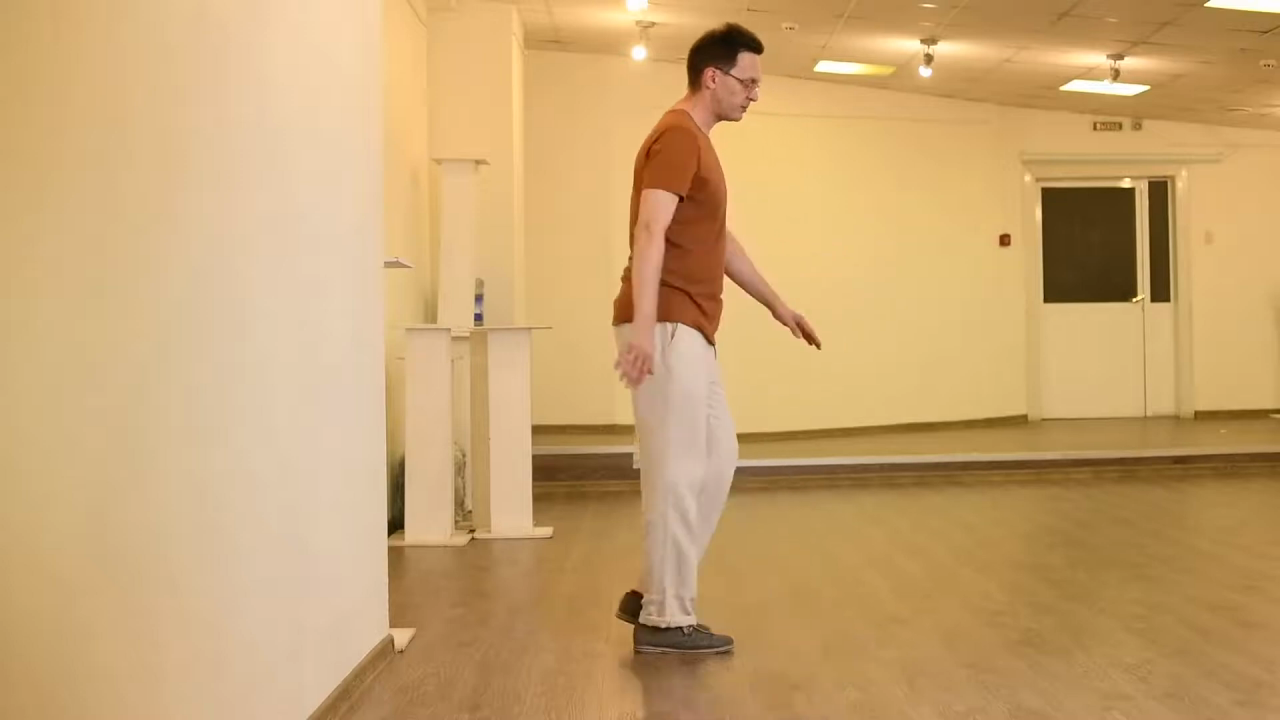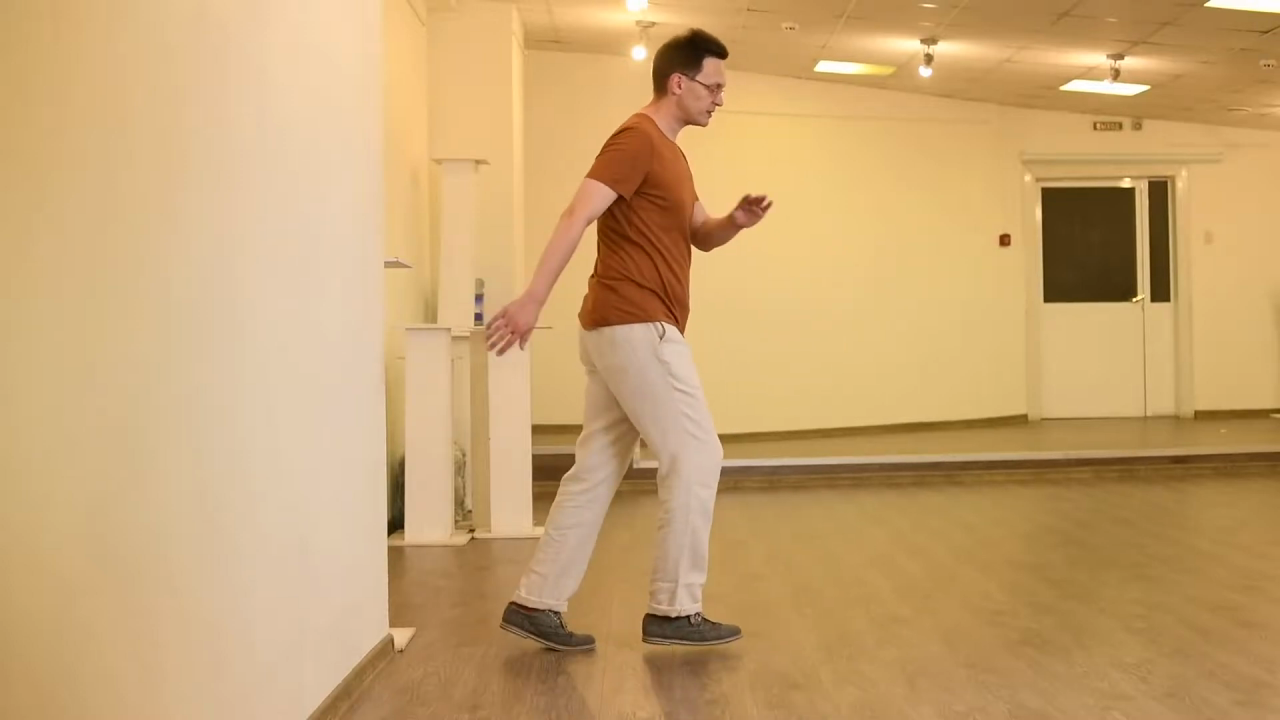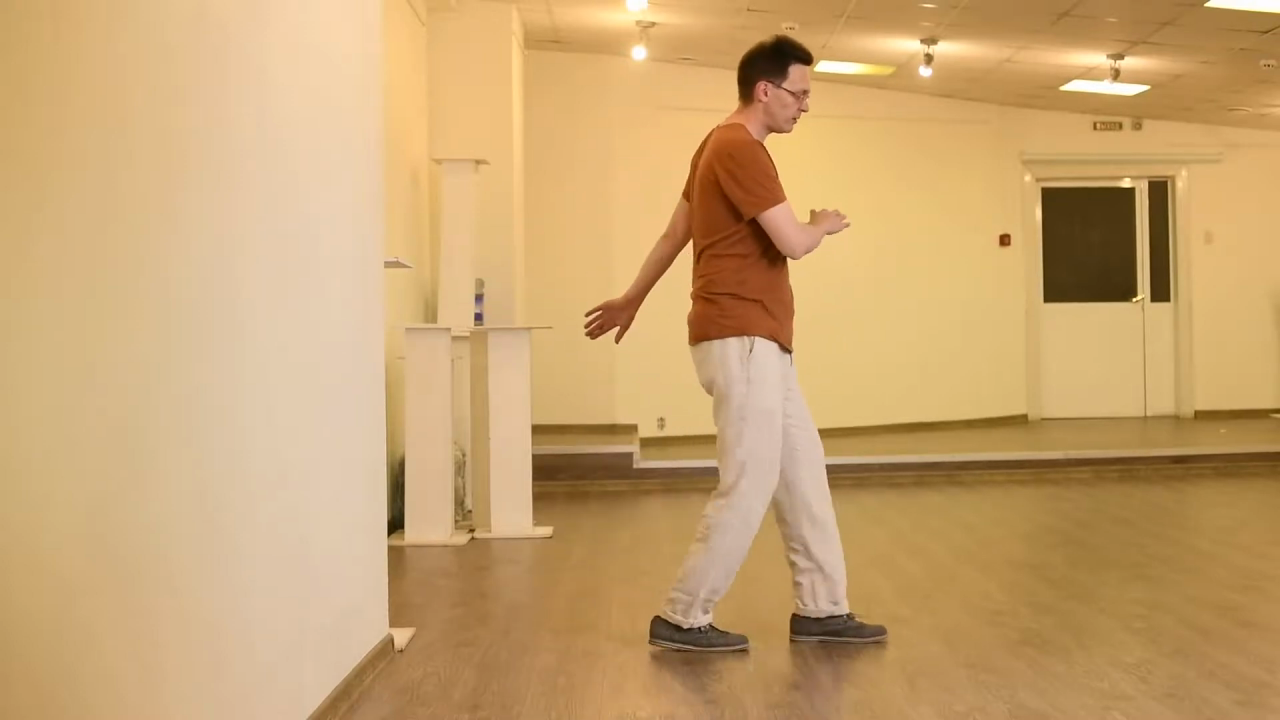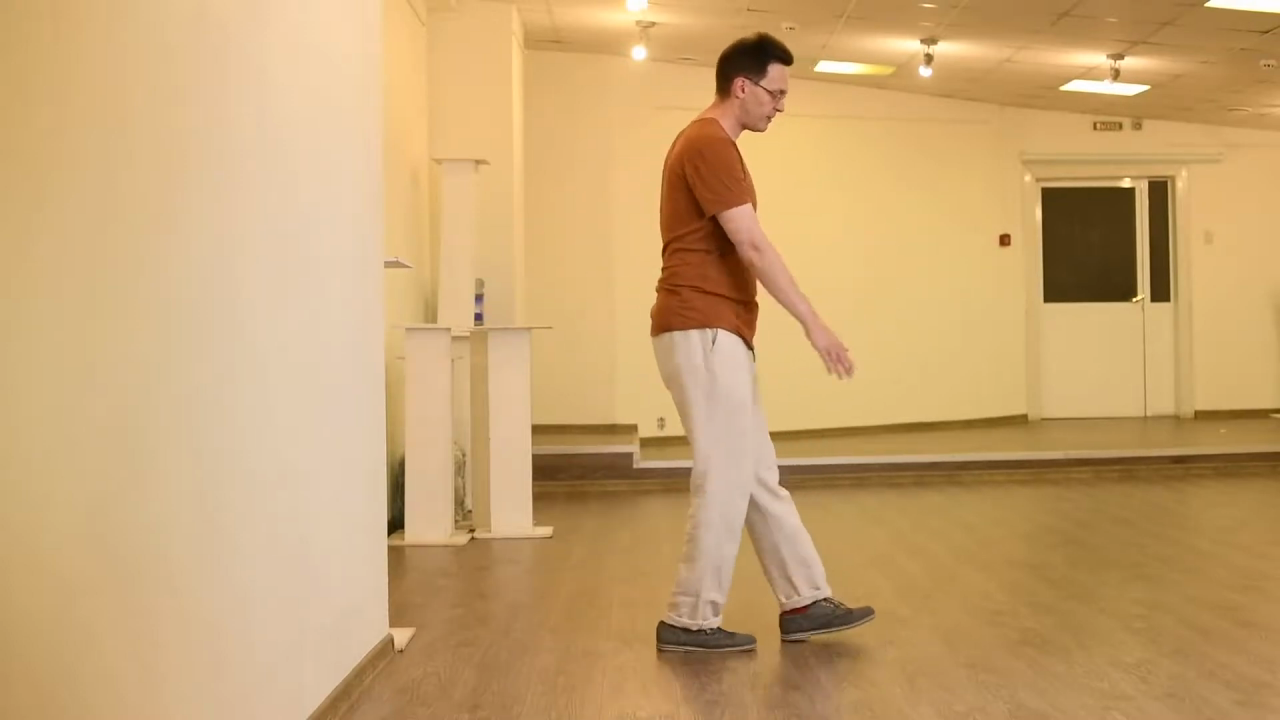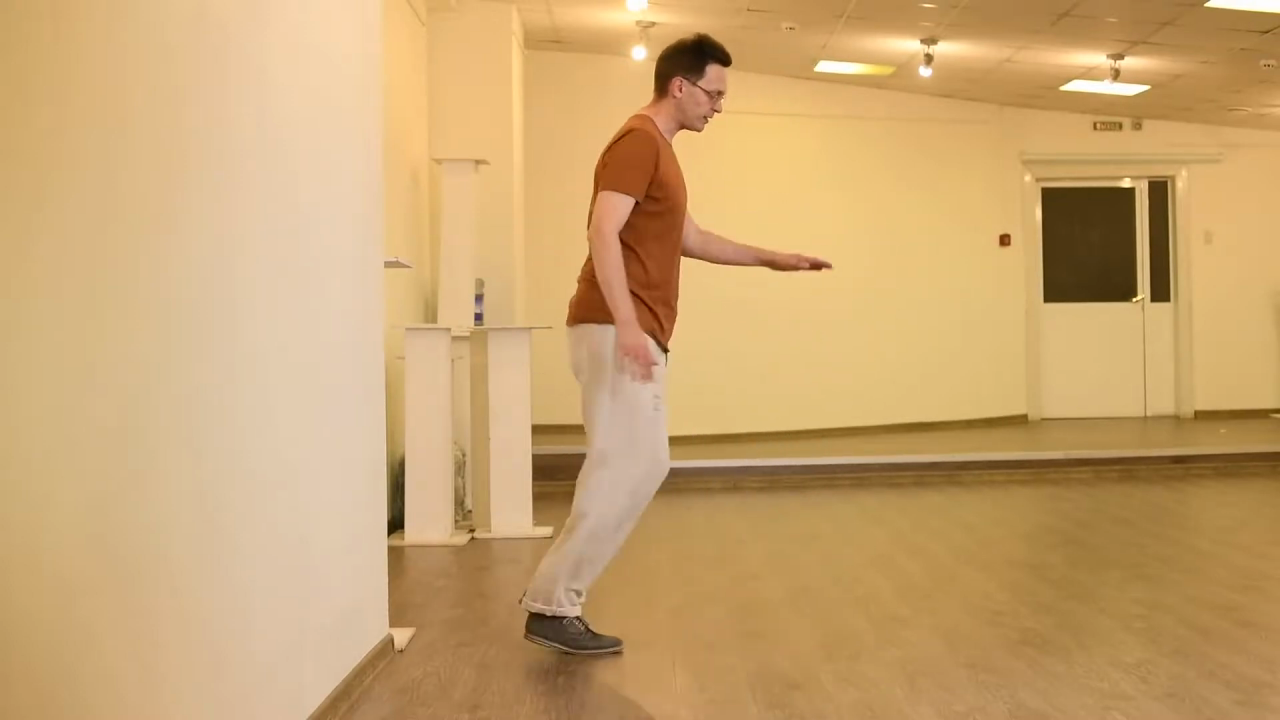
dt=0.7s
person 1, frame 1
left shoulder: (693, 140)
right shoulder: (676, 137)
left elbow: (718, 241)
right elbow: (651, 230)
left wrist: (778, 305)
right wrist: (640, 323)
left hip: (685, 329)
right hip: (666, 329)
left knee: (713, 460)
right knee: (679, 472)
left ankle: (659, 591)
right ankle: (665, 618)
person 1, frame 2
left shoulder: (669, 151)
right shoulder: (635, 139)
left elbow: (700, 236)
right elbow: (577, 217)
left wrist: (738, 220)
right wrist: (533, 298)
left hip: (626, 330)
right hip: (636, 327)
left knee: (597, 469)
right knee: (695, 458)
left ankle: (536, 603)
right ankle: (673, 607)
person 1, frame 3
left shoulder: (722, 147)
right shoulder: (740, 150)
left elbow: (674, 232)
right elbow: (792, 243)
left wrist: (633, 299)
right wrist: (824, 224)
left hip: (754, 340)
right hip: (740, 339)
left knee: (803, 469)
right knee: (750, 480)
left ankle: (822, 609)
right ankle: (683, 616)
person 1, frame 4
left shoulder: (705, 142)
right shoulder: (710, 145)
right elbow: (751, 248)
right wrist: (812, 322)
left hip: (710, 332)
right hip: (704, 333)
left knee: (756, 471)
right knee: (727, 475)
left ankle: (804, 600)
right ankle: (689, 619)
person 1, frame 5
left shoulder: (658, 149)
right shoulder: (637, 141)
left elbow: (691, 240)
right elbow: (602, 233)
left wrist: (770, 259)
right wrist: (625, 323)
left hip: (634, 333)
right hip: (615, 330)
left knee: (638, 467)
right knee: (626, 468)
left ankle: (561, 595)
right ankle: (552, 608)
